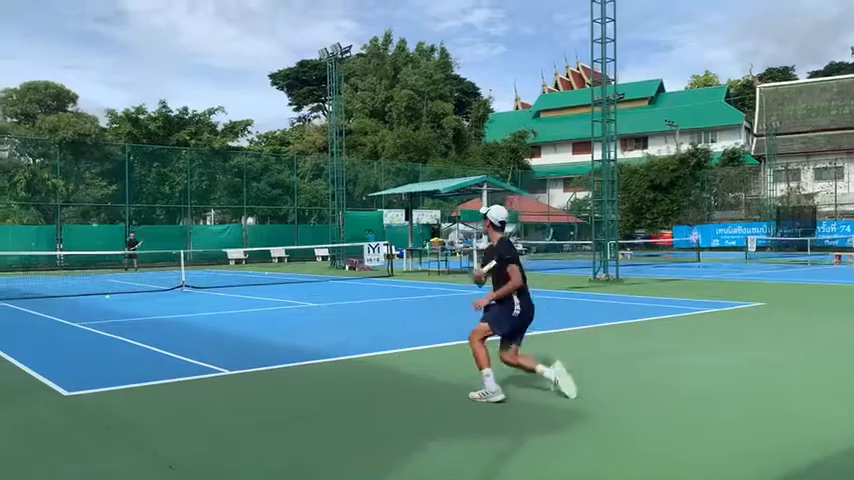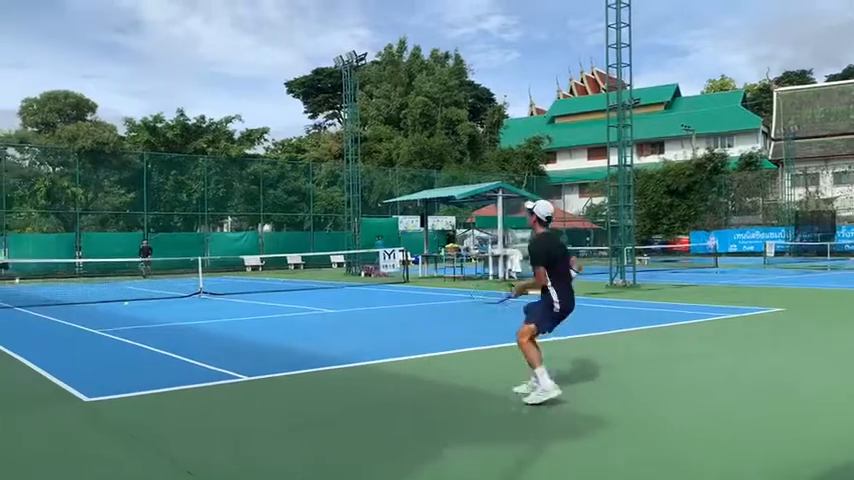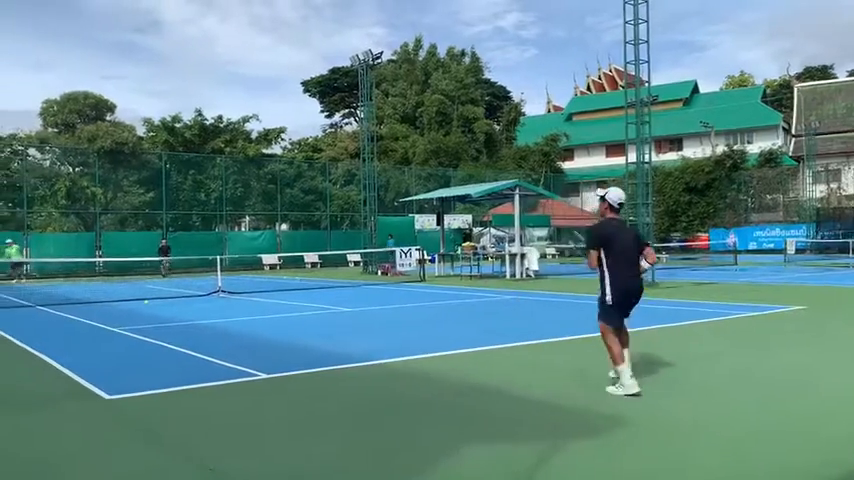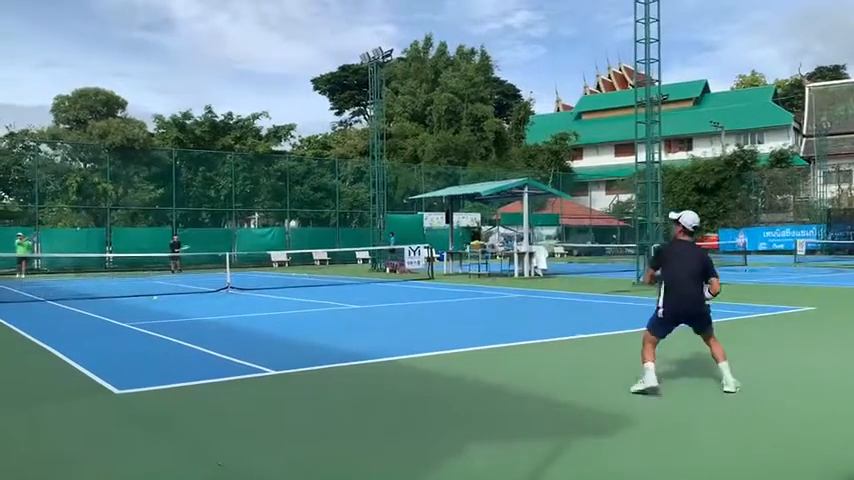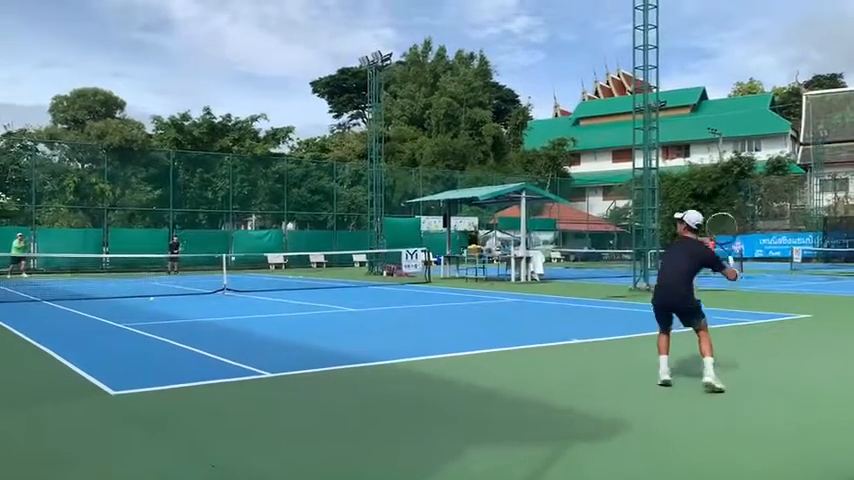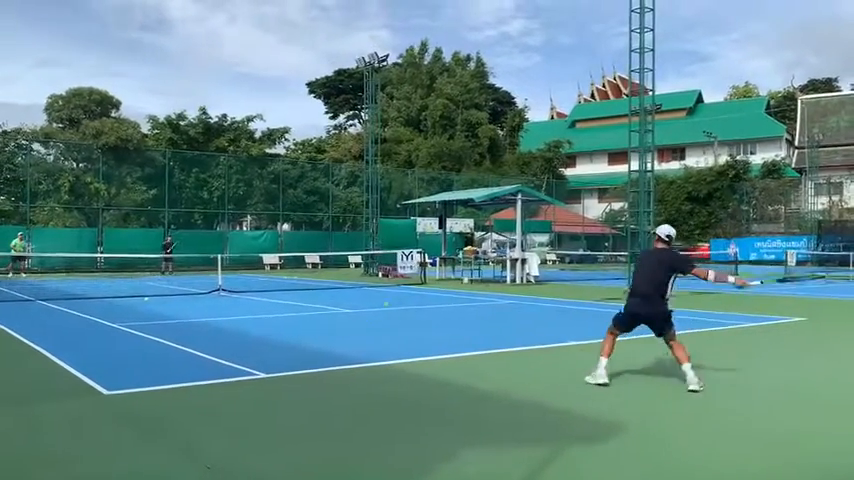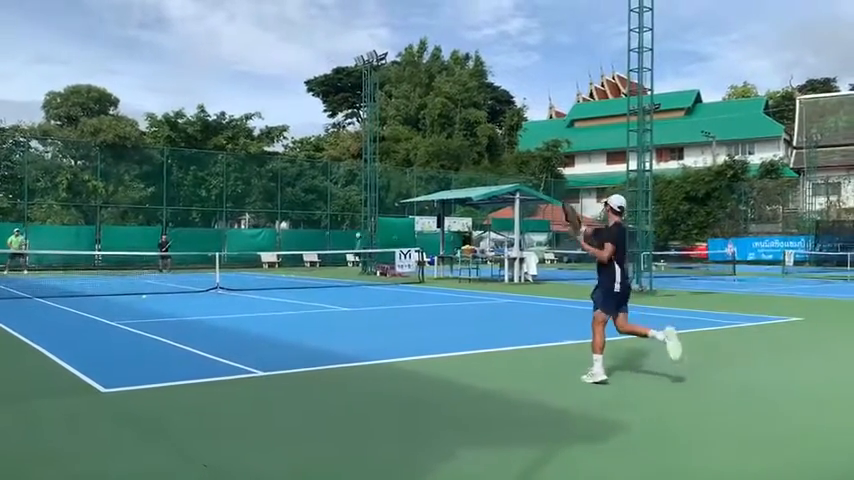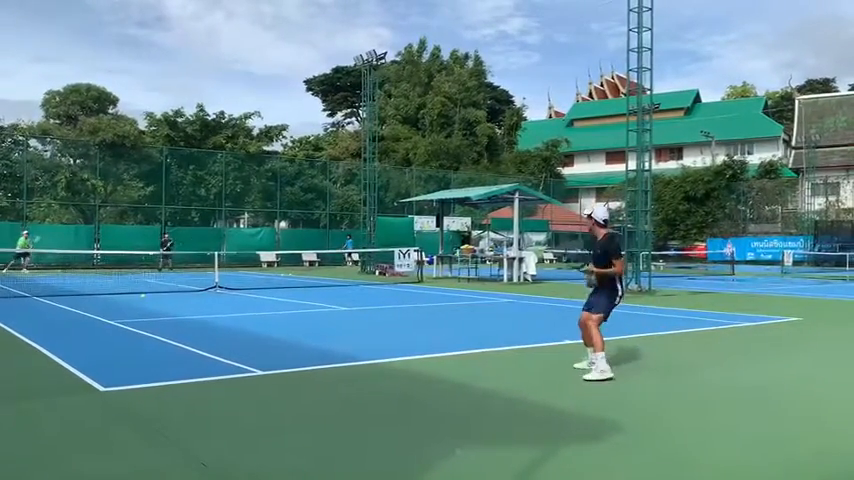
dt=0.4s
person 1, frame 1
left shoulder: (503, 248)
right shoulder: (491, 250)
left elbow: (516, 281)
right elbow: (479, 278)
left wrist: (489, 298)
right wrist: (479, 273)
left hip: (515, 307)
right hip: (512, 307)
left knee: (476, 338)
right knee: (508, 358)
left ankle: (491, 390)
right ankle: (551, 373)
person 1, frame 2
left shoulder: (537, 243)
right shoulder: (556, 240)
left elbow: (541, 280)
right elbow: (573, 266)
left wrist: (521, 287)
left hip: (555, 301)
right hip: (564, 299)
left knee: (523, 337)
right knee: (529, 337)
left ankle: (546, 386)
right ankle: (537, 383)
person 1, frame 3
left shoulder: (597, 229)
right shoulder: (630, 230)
left elbow: (593, 264)
right elbow: (651, 258)
left wrist: (596, 260)
left hip: (614, 288)
right hip: (635, 287)
left knee: (608, 333)
right knee: (618, 322)
left ankle: (627, 382)
right ankle: (624, 367)
person 1, frame 4
left shoulder: (664, 249)
right shoulder: (702, 254)
left elbow: (648, 279)
right elbow: (715, 289)
left hip: (670, 306)
right hip: (696, 307)
left knee: (648, 341)
right knee: (711, 339)
left ankle: (649, 377)
right ankle: (728, 379)
person 1, frame 5
left shoulder: (673, 244)
right shoulder: (704, 251)
right elbow: (731, 276)
right wrist: (732, 267)
left hip: (660, 297)
right hip: (683, 298)
left knee: (664, 332)
right knee: (702, 333)
left ankle: (664, 371)
right ankle: (710, 375)
person 1, frame 6
left shoulder: (644, 255)
right shoulder: (675, 258)
right elbow: (703, 274)
right wrist: (732, 279)
left hip: (633, 307)
right hip: (658, 310)
left knee: (611, 333)
right knee: (673, 342)
left ankle: (600, 374)
right ankle: (692, 379)
person 1, frame 7
left shoulder: (616, 230)
right shoulder: (608, 230)
left elbow: (603, 257)
left wrist: (584, 246)
right wrist: (584, 233)
left hip: (613, 283)
right hip: (614, 284)
left knee: (598, 323)
right knee: (622, 326)
left ankle: (598, 371)
right ankle: (663, 337)
person 1, frame 8
left shoulder: (610, 242)
right shoulder: (598, 242)
left elbow: (620, 270)
left wrist: (596, 272)
right wrist: (594, 273)
left hip: (611, 292)
right hip: (601, 290)
left knee: (591, 322)
right knee: (583, 322)
left ankle: (603, 368)
right ankle: (592, 360)
